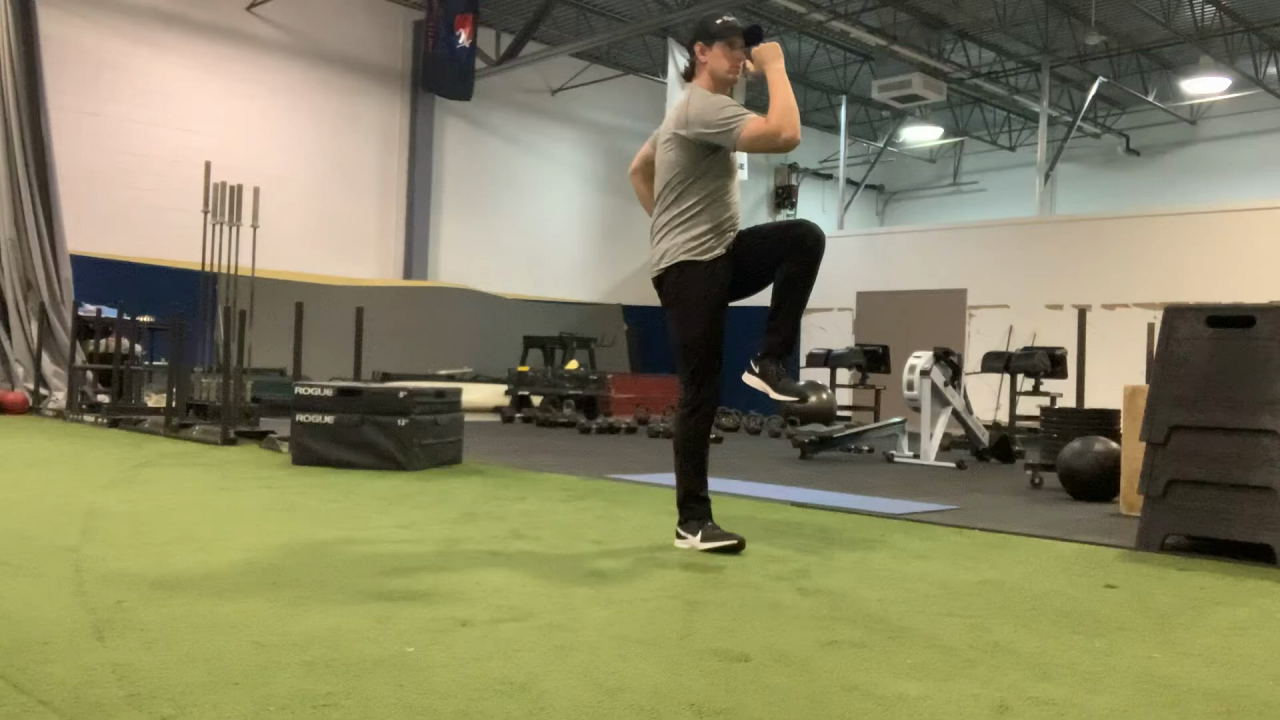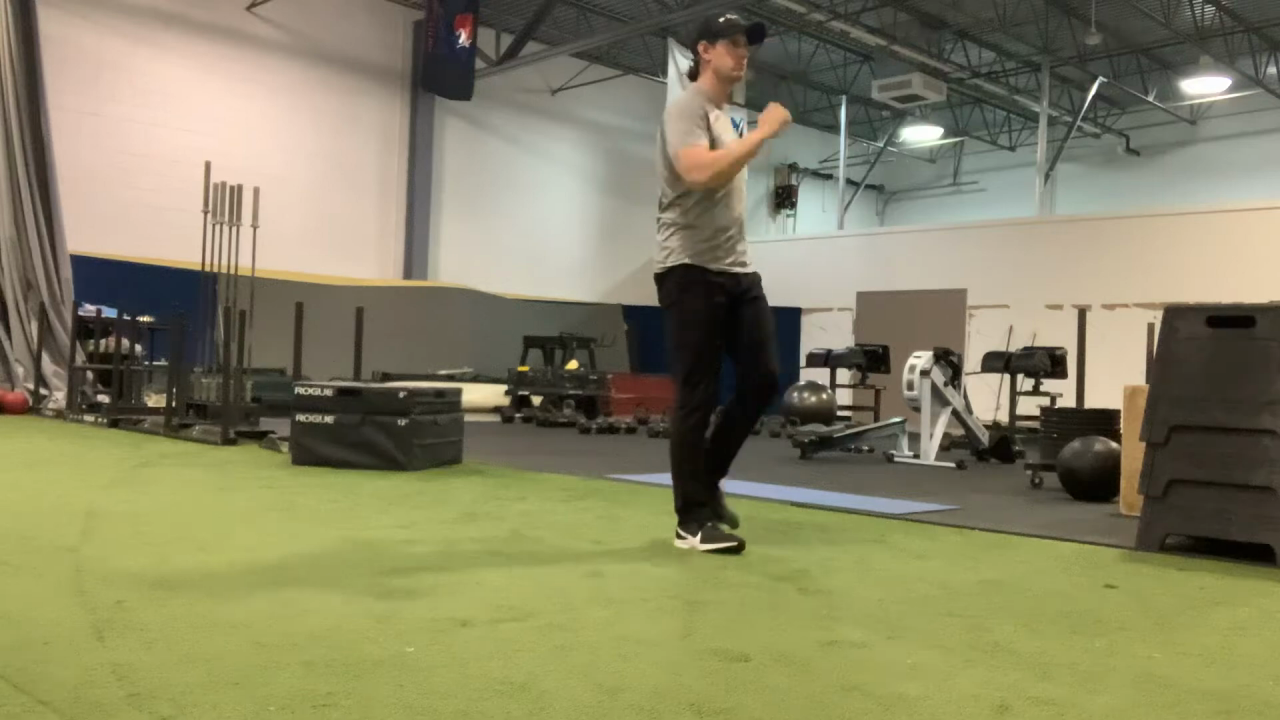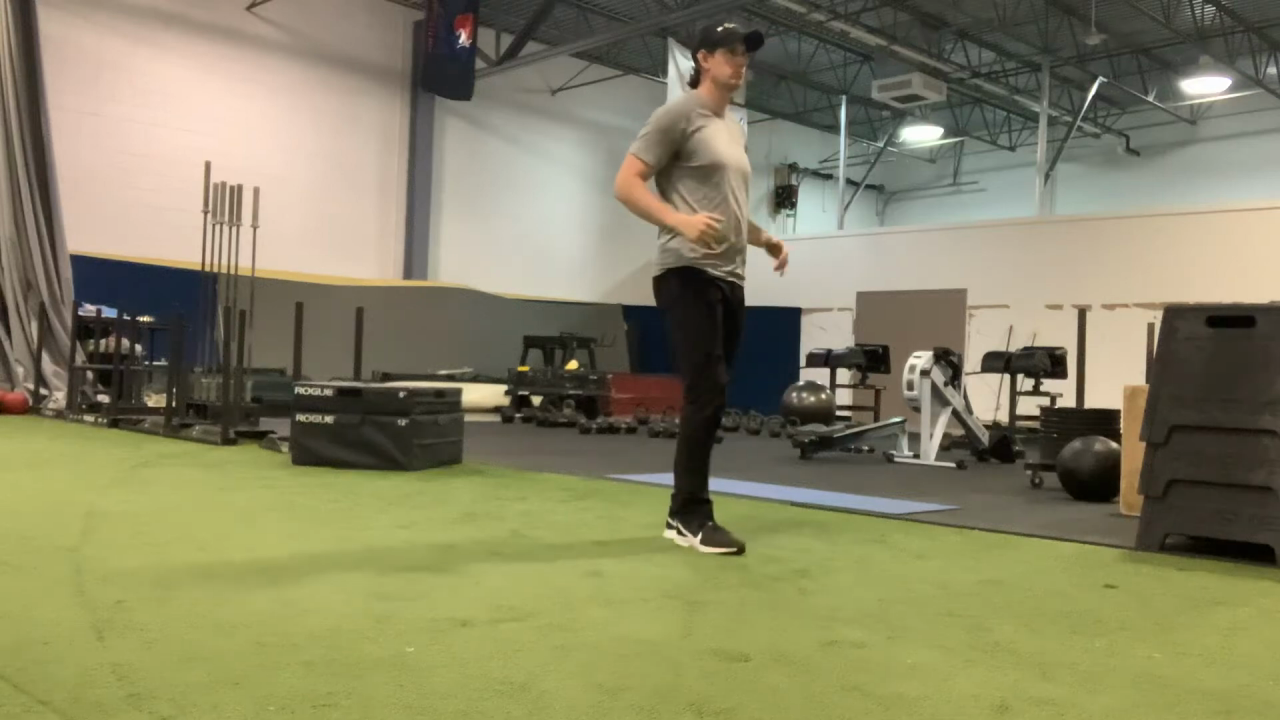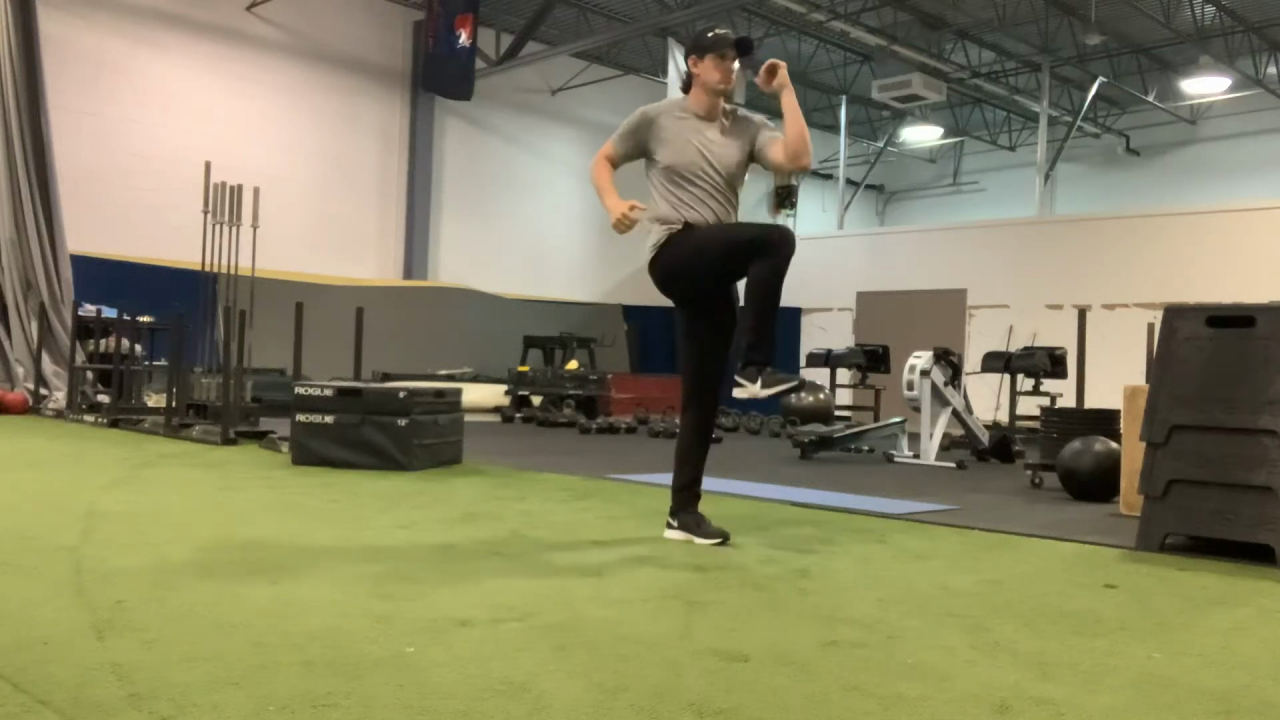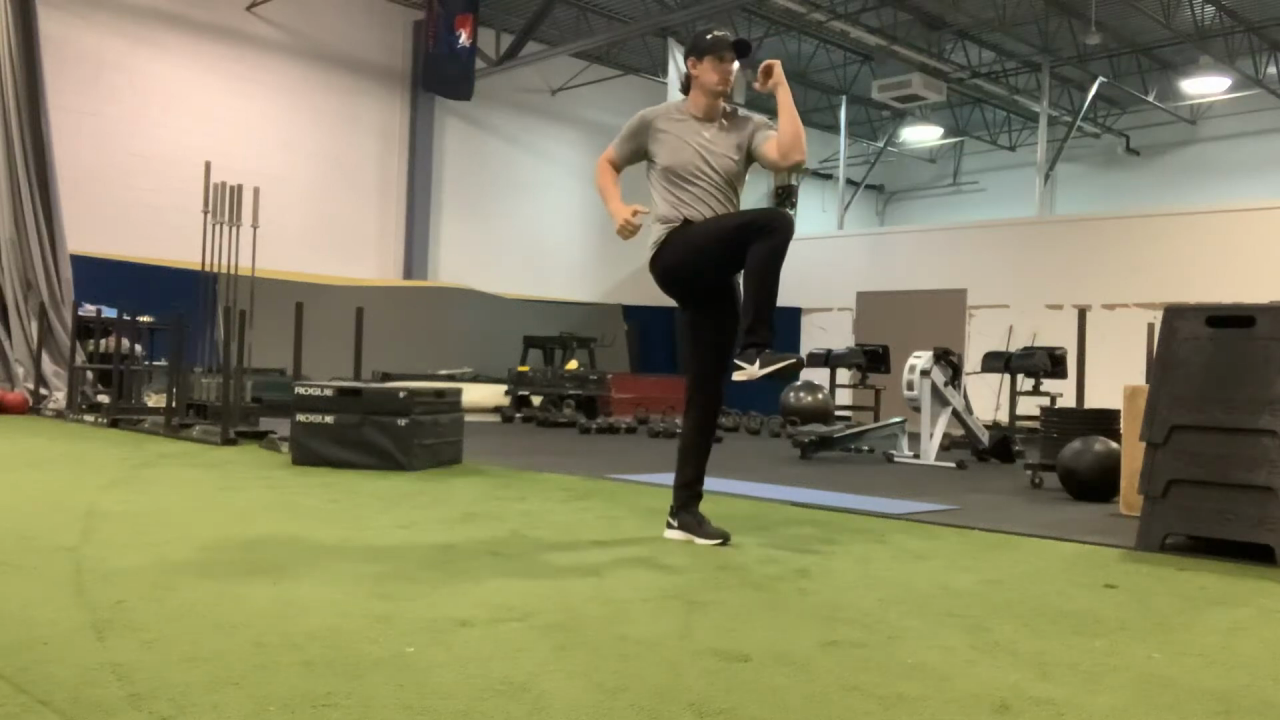
dt=0.5s
person 1, frame 1
left shoulder: (696, 109)
right shoulder: (704, 107)
left elbow: (638, 170)
right elbow: (786, 135)
left wrist: (667, 221)
right wrist: (775, 69)
left hip: (721, 254)
right hip: (689, 266)
left knee: (805, 237)
right knee: (701, 393)
left ankle: (769, 362)
right ankle: (693, 520)
person 1, frame 2
left shoulder: (719, 116)
right shoulder: (688, 108)
right elbow: (698, 176)
right wrist: (761, 133)
left hip: (736, 271)
right hip: (691, 272)
left knee: (764, 381)
right knee: (697, 396)
left ankle: (707, 492)
right ankle: (692, 519)
person 1, frame 3
left shoulder: (735, 131)
right shoulder: (677, 116)
right elbow: (626, 184)
left wrist: (765, 239)
right wrist: (680, 222)
left hip: (728, 279)
right hip: (688, 274)
left knee: (712, 396)
right knee: (706, 391)
left ankle: (682, 511)
right ankle: (694, 515)
person 1, frame 4
left shoulder: (748, 127)
right shoulder: (655, 119)
left elbow: (798, 160)
right elbow: (602, 160)
left wrist: (785, 92)
right wrist: (613, 203)
left hip: (717, 274)
right hip: (676, 256)
left knee: (703, 395)
right knee: (776, 241)
left ankle: (683, 510)
right ankle: (755, 368)
person 1, frame 5
left shoulder: (746, 127)
right shoulder: (653, 122)
left elbow: (792, 156)
right elbow: (606, 164)
left wrist: (780, 89)
right wrist: (617, 208)
left hip: (719, 274)
right hip: (677, 255)
left knee: (706, 396)
right knee: (775, 223)
left ankle: (684, 511)
right ankle: (755, 350)
